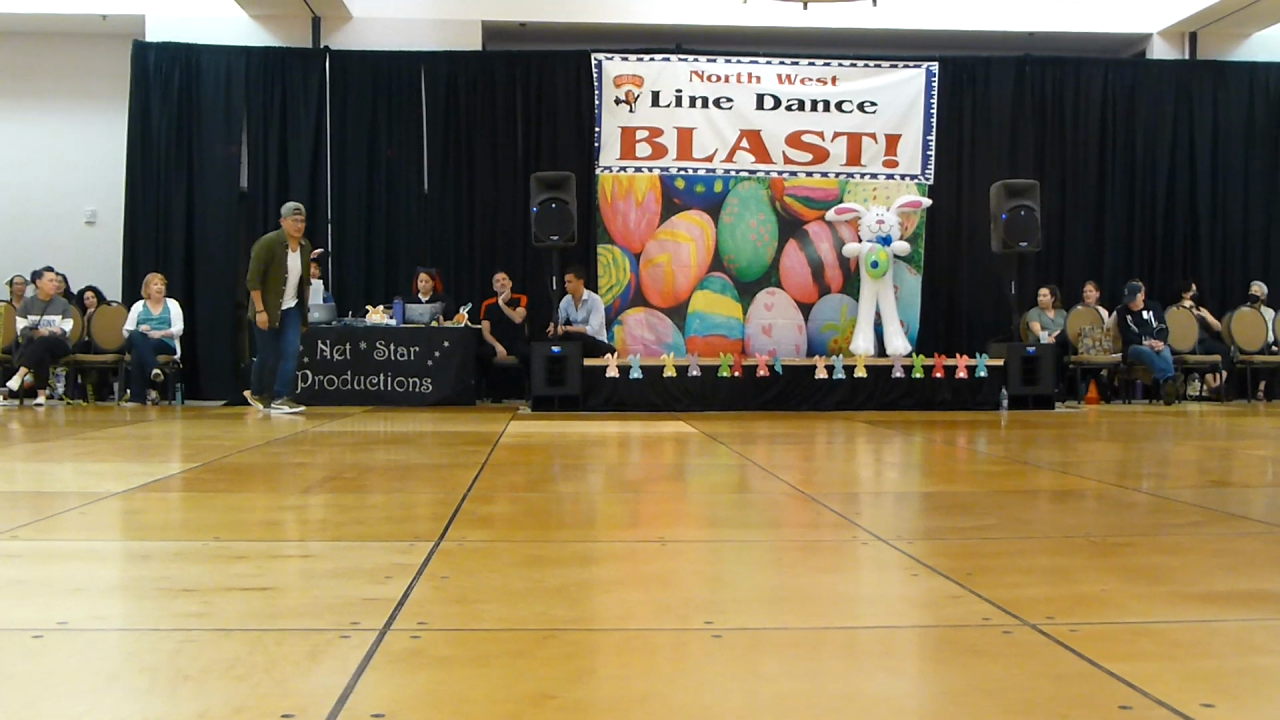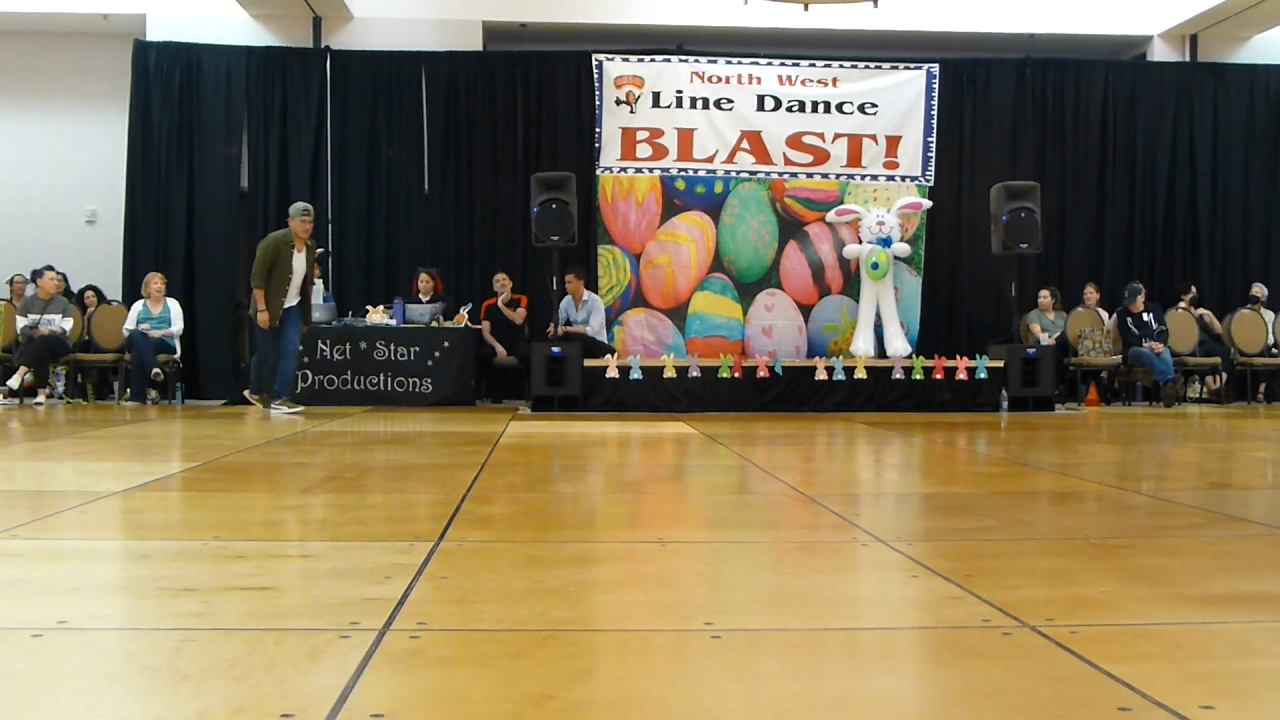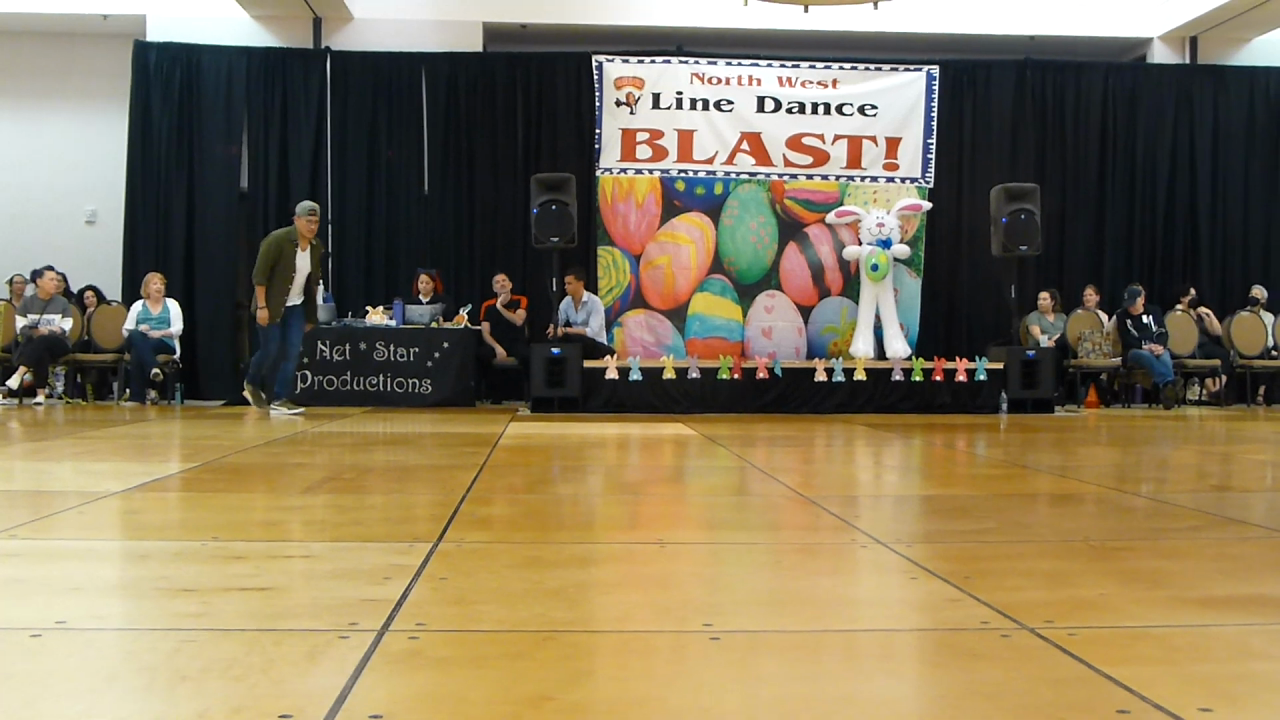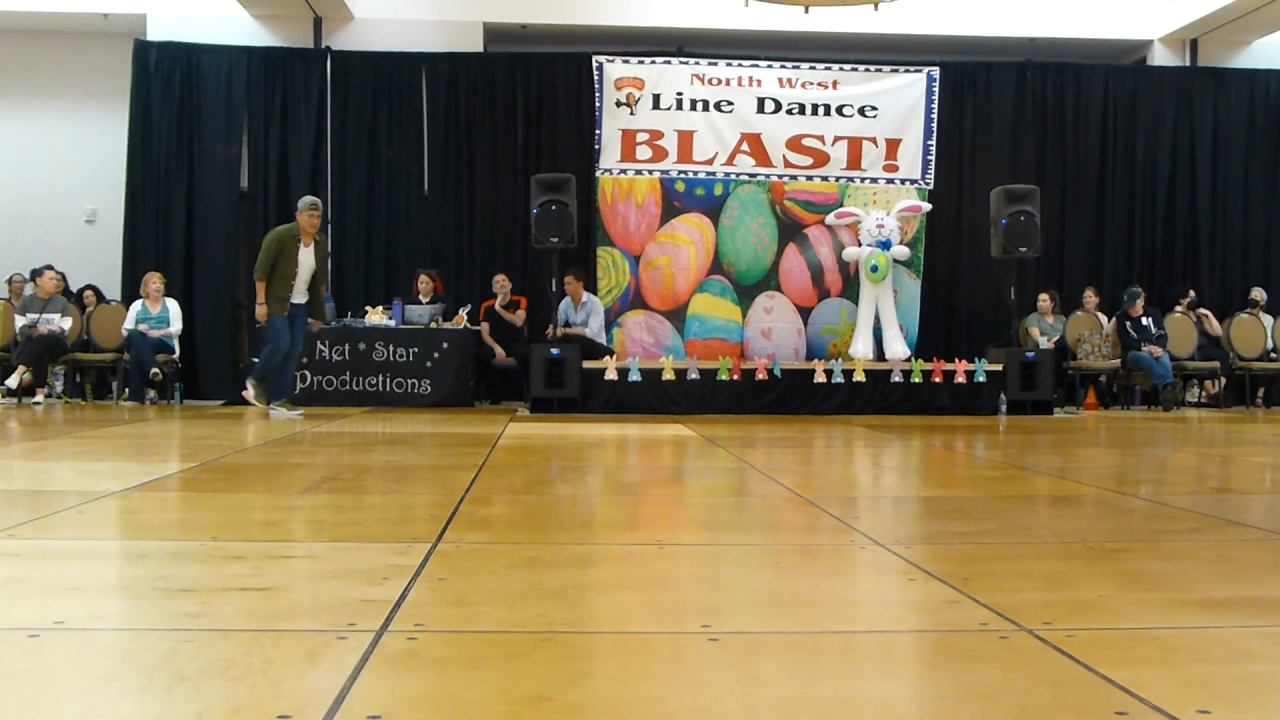
dt=0.1s
person 1, frame 1
left shoulder: (305, 247)
right shoulder: (268, 243)
right elbow: (253, 279)
left wrist: (305, 310)
right wrist: (259, 310)
left hip: (291, 308)
right hip: (268, 310)
left knee: (291, 351)
right knee: (267, 355)
left ankle: (280, 399)
right ankle: (257, 394)
person 1, frame 2
left shoulder: (311, 247)
right shoulder: (274, 242)
left elbow: (308, 281)
right elbow: (257, 277)
left wrist: (306, 314)
right wrist: (261, 309)
left hip: (293, 307)
right hip: (269, 307)
left knee: (290, 351)
right knee: (267, 353)
left ankle: (280, 399)
right ankle: (256, 391)
person 1, frame 3
left shoulder: (316, 247)
right shoulder: (277, 240)
left elbow: (314, 280)
right elbow: (259, 274)
left wrist: (311, 313)
right wrist: (262, 306)
left hip: (297, 306)
right hip: (272, 305)
left knee: (292, 352)
right knee: (270, 350)
left ankle: (280, 400)
right ankle: (252, 384)
person 1, frame 4
left shoulder: (321, 243)
right shoulder: (279, 236)
left elbow: (322, 278)
right elbow: (261, 270)
left wrist: (318, 311)
right wrist: (261, 302)
left hip: (302, 305)
right hip: (277, 301)
left knee: (294, 352)
right knee: (279, 345)
left ankle: (279, 399)
right ankle: (256, 380)
